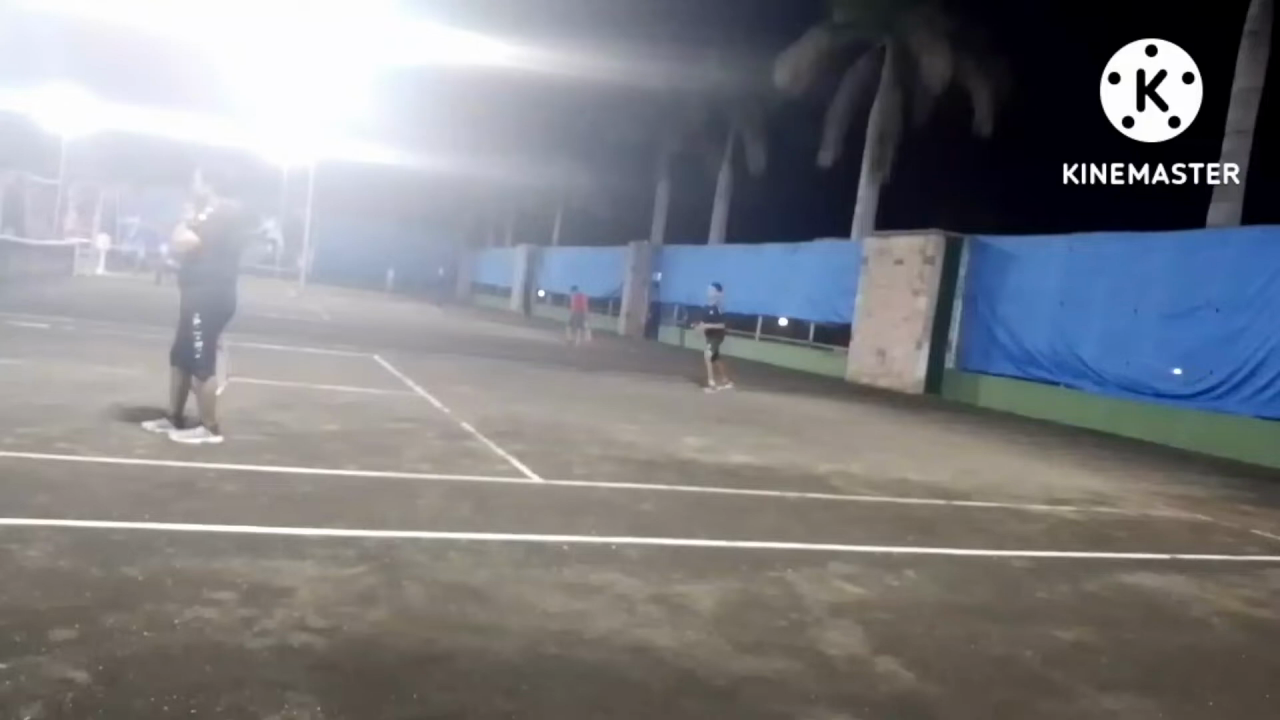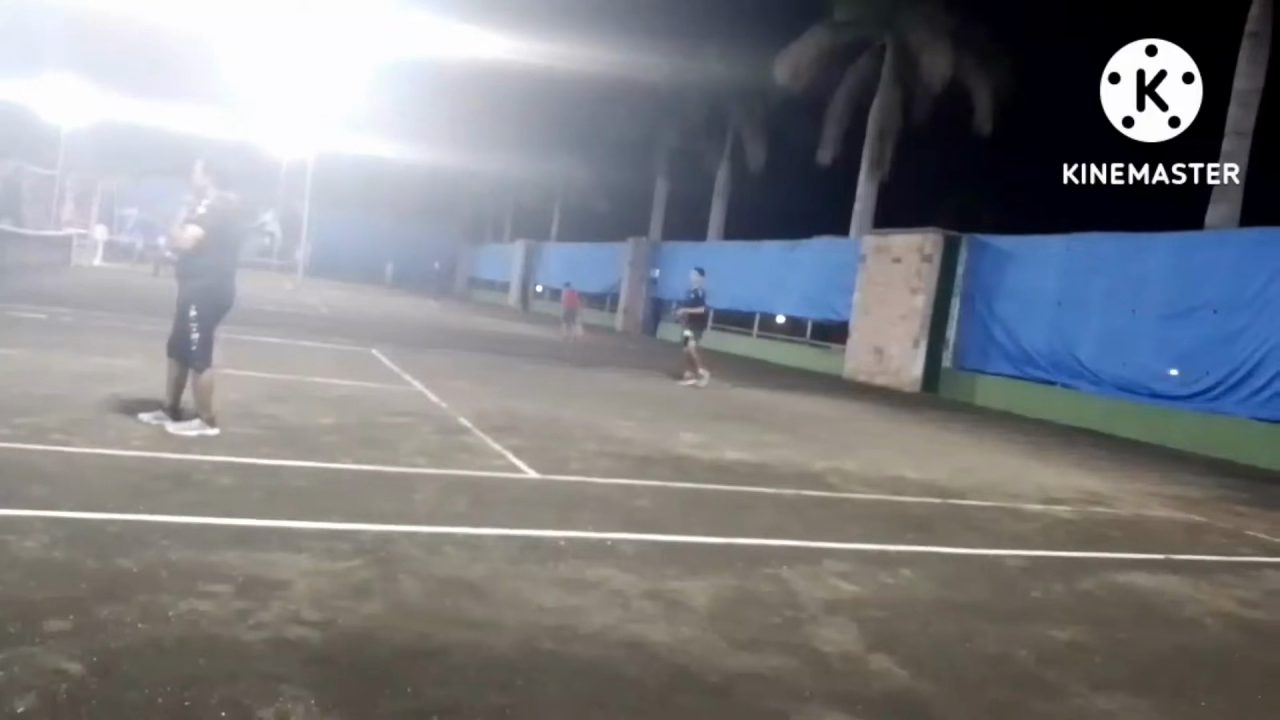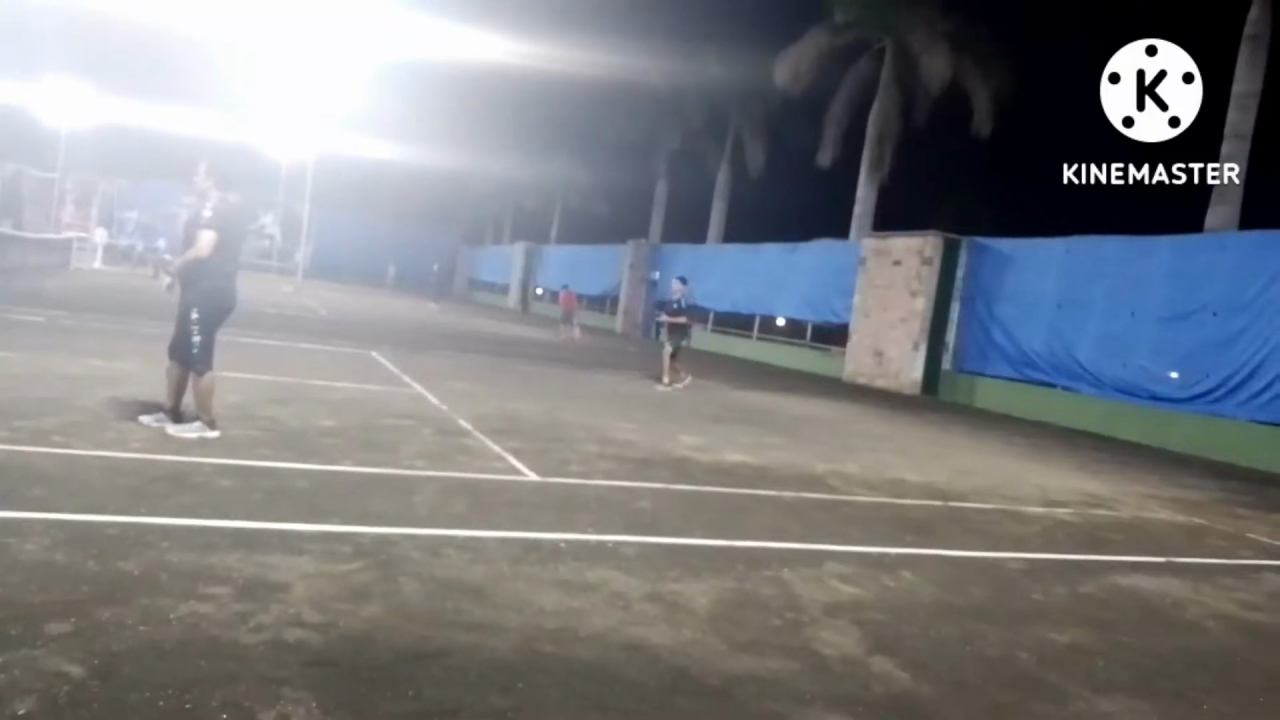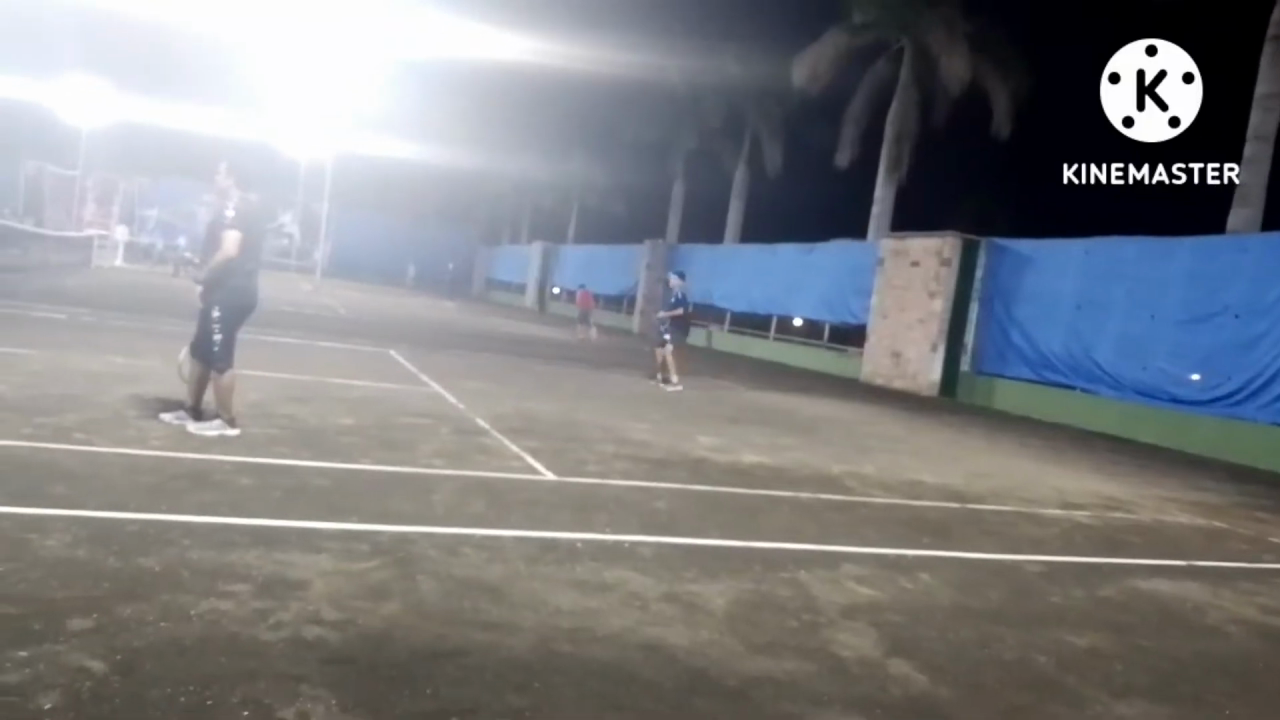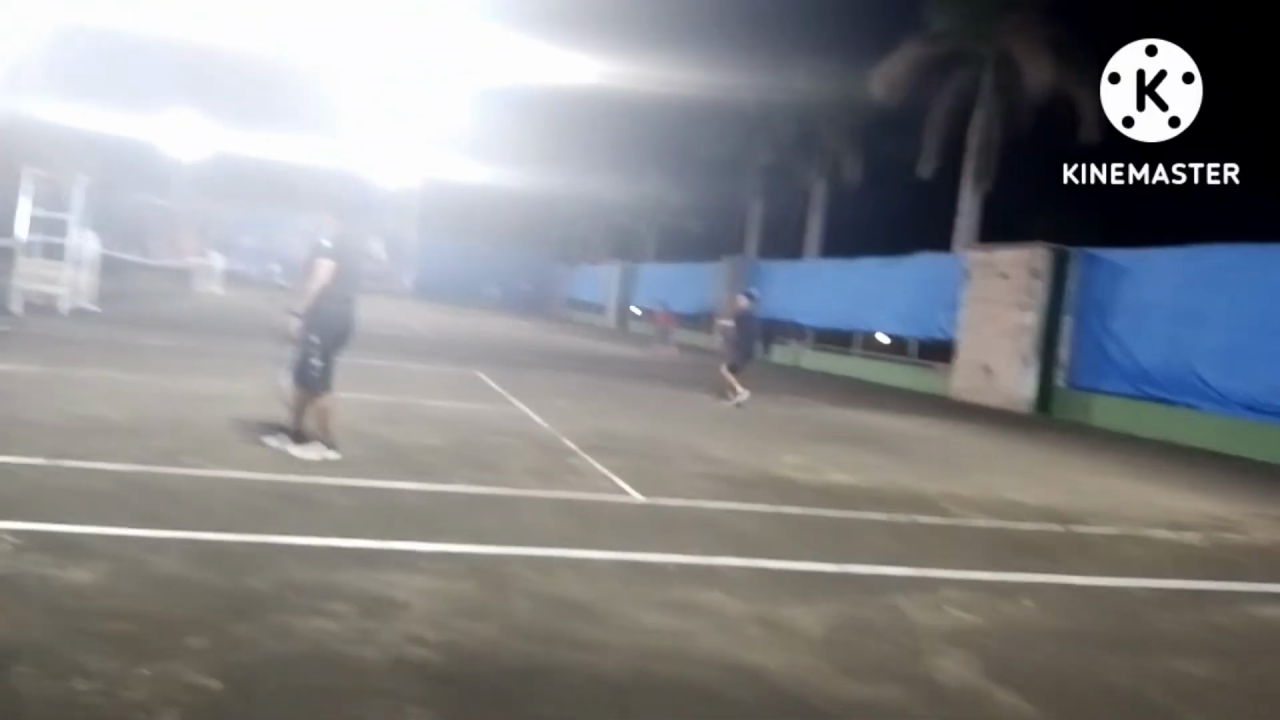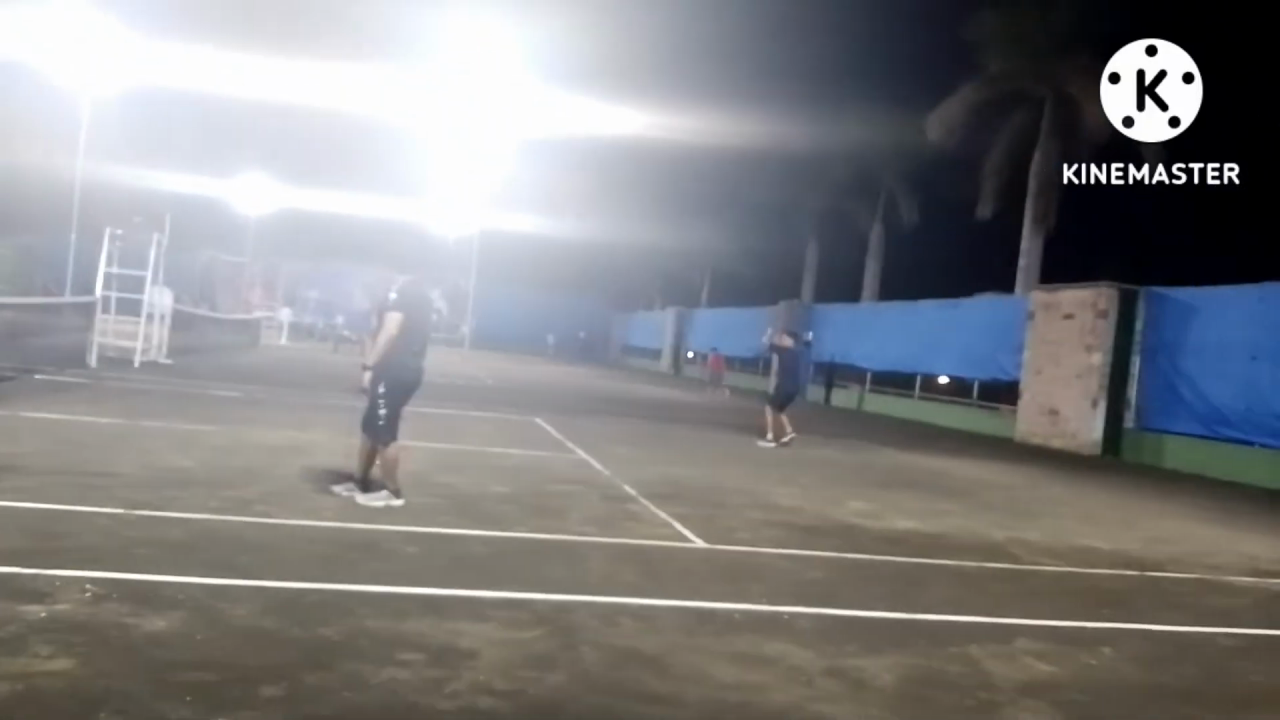
dt=0.3s
person 1, frame 1
left shoulder: (215, 214)
right shoulder: (231, 213)
left elbow: (181, 244)
left wrist: (187, 222)
left hip: (206, 298)
right hip: (209, 296)
left knee: (201, 364)
right knee: (180, 358)
left ankle: (209, 428)
right ankle: (174, 418)
person 1, frame 2
left shoulder: (211, 206)
right shoulder: (231, 207)
left elbow: (185, 242)
left wrist: (173, 233)
left hip: (204, 290)
right hip: (205, 288)
left knee: (197, 357)
right knee: (177, 350)
left ankle: (206, 421)
right ankle: (170, 410)
person 1, frame 3
left shoulder: (215, 208)
right shoulder: (231, 208)
left elbow: (202, 250)
left wrist: (174, 270)
left hip: (206, 293)
right hip: (207, 292)
left knee: (198, 360)
right knee: (178, 353)
left ankle: (206, 423)
right ankle: (171, 412)
person 1, frame 4
left shoulder: (236, 208)
right shoulder: (249, 208)
left elbow: (228, 250)
left wrist: (202, 280)
left hip: (229, 292)
right hip: (231, 291)
left knee: (219, 357)
right knee: (200, 351)
left ankle: (227, 421)
right ankle: (192, 410)
person 1, frame 5
left shoulder: (332, 238)
right shoulder: (347, 240)
left elbow: (321, 279)
left wrist: (298, 312)
left hip: (326, 317)
right hip: (335, 315)
left knee: (317, 381)
right knee: (304, 376)
left ankle: (325, 443)
right ankle: (295, 432)
person 1, frame 6
left shoulder: (401, 290)
right shoulder: (420, 293)
left elbow: (390, 331)
left wrist: (369, 366)
left hip: (394, 371)
right hip: (407, 368)
left knee: (384, 432)
right knee: (370, 427)
left ankle: (392, 491)
right ankle: (361, 481)
